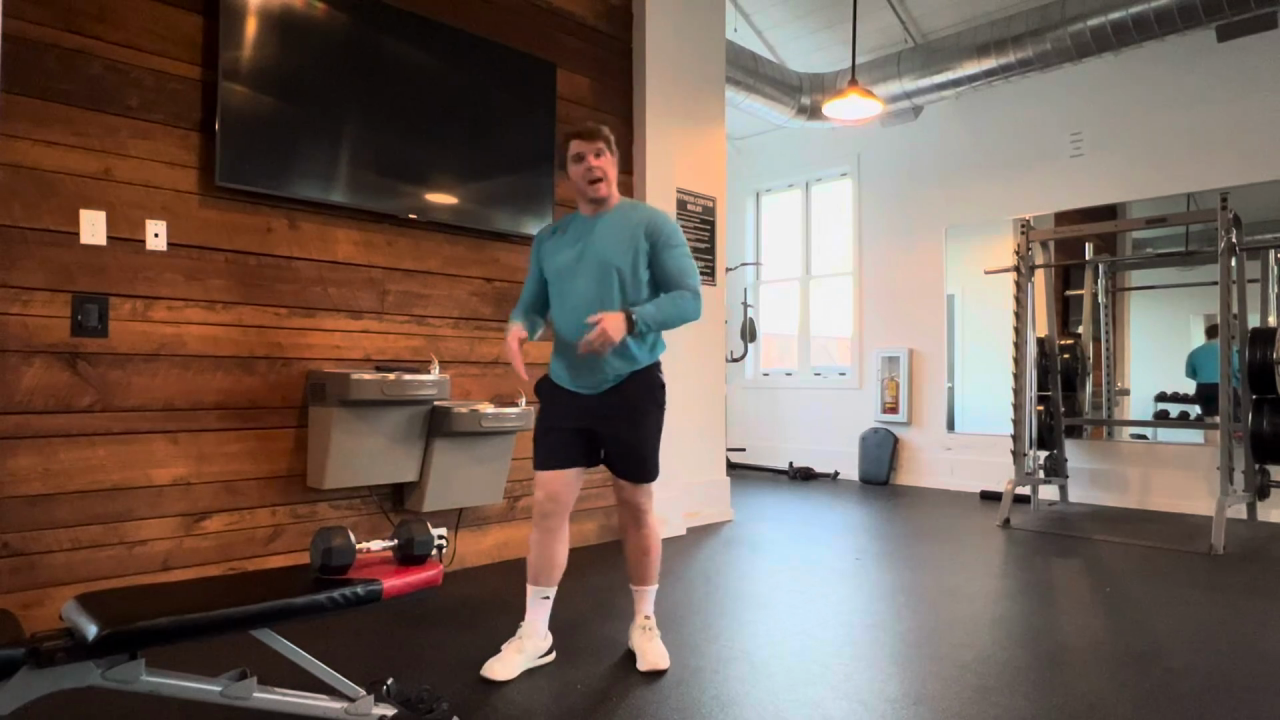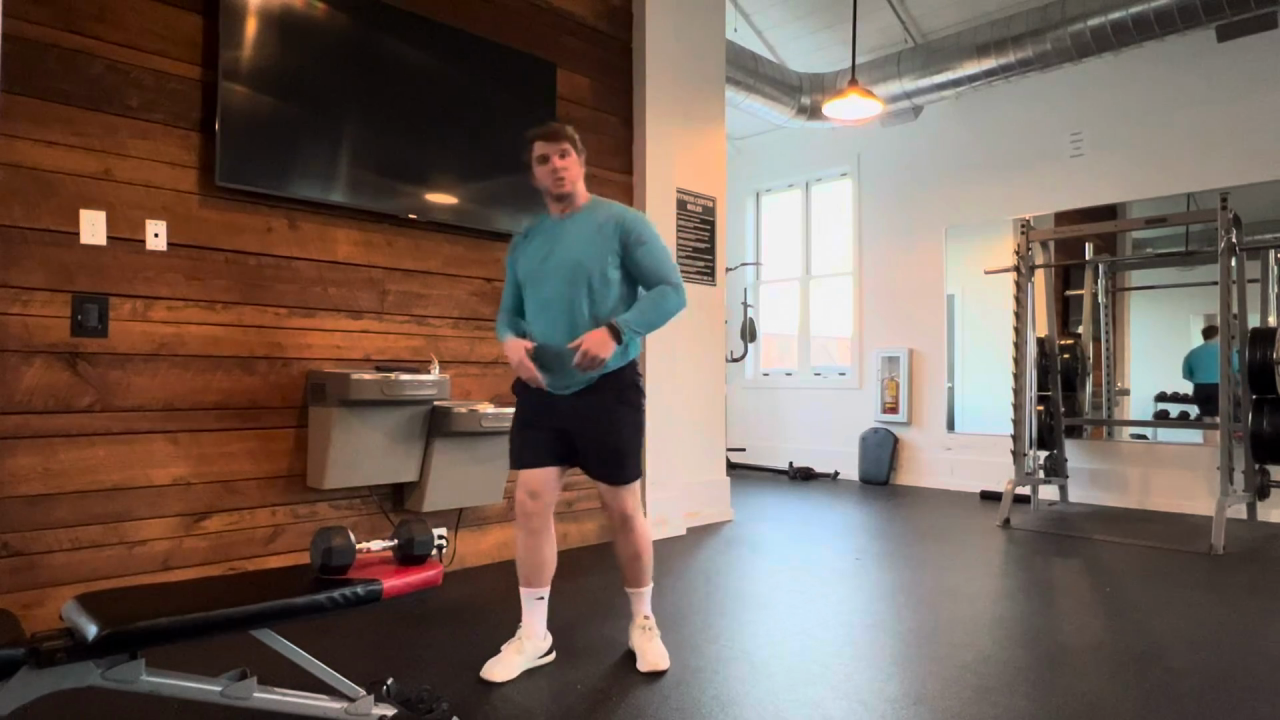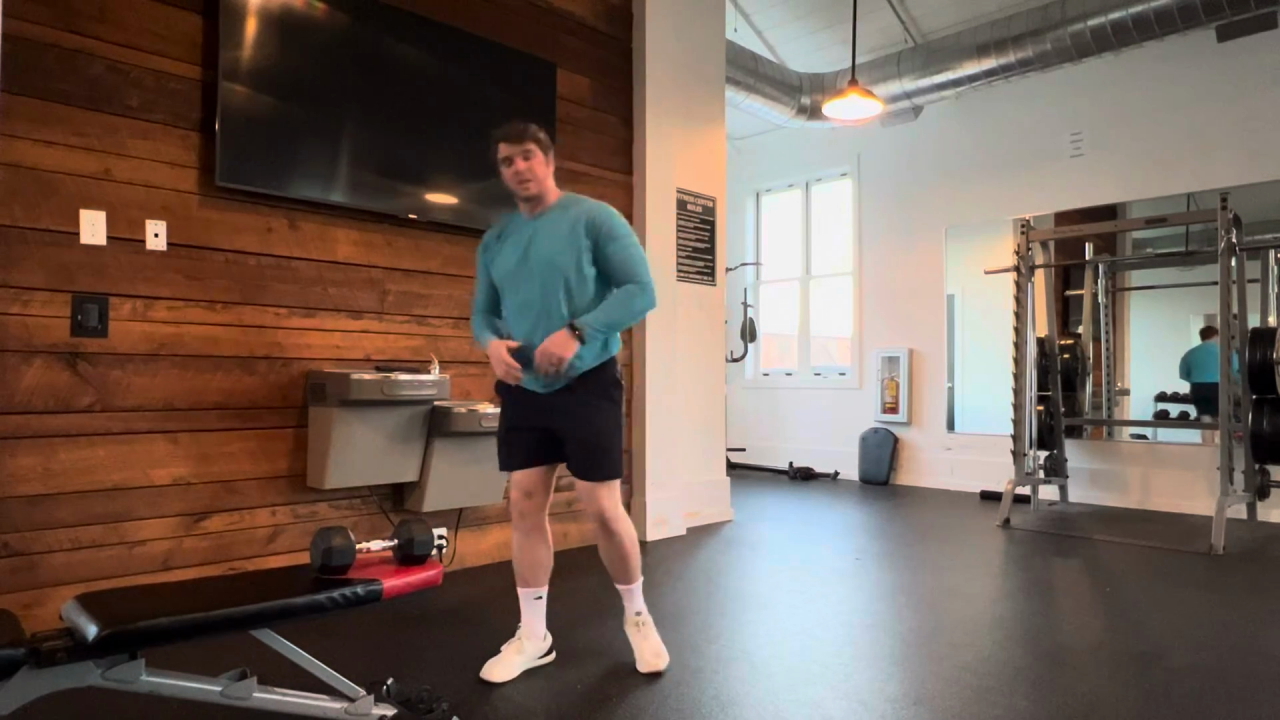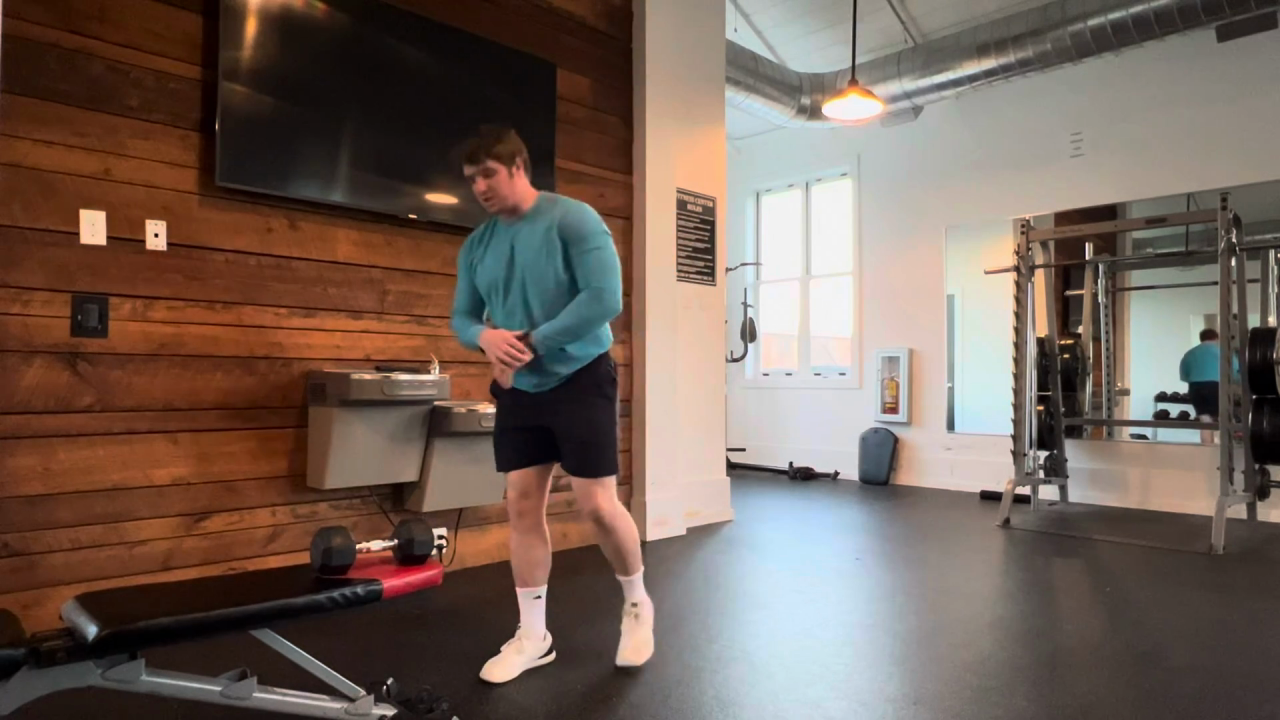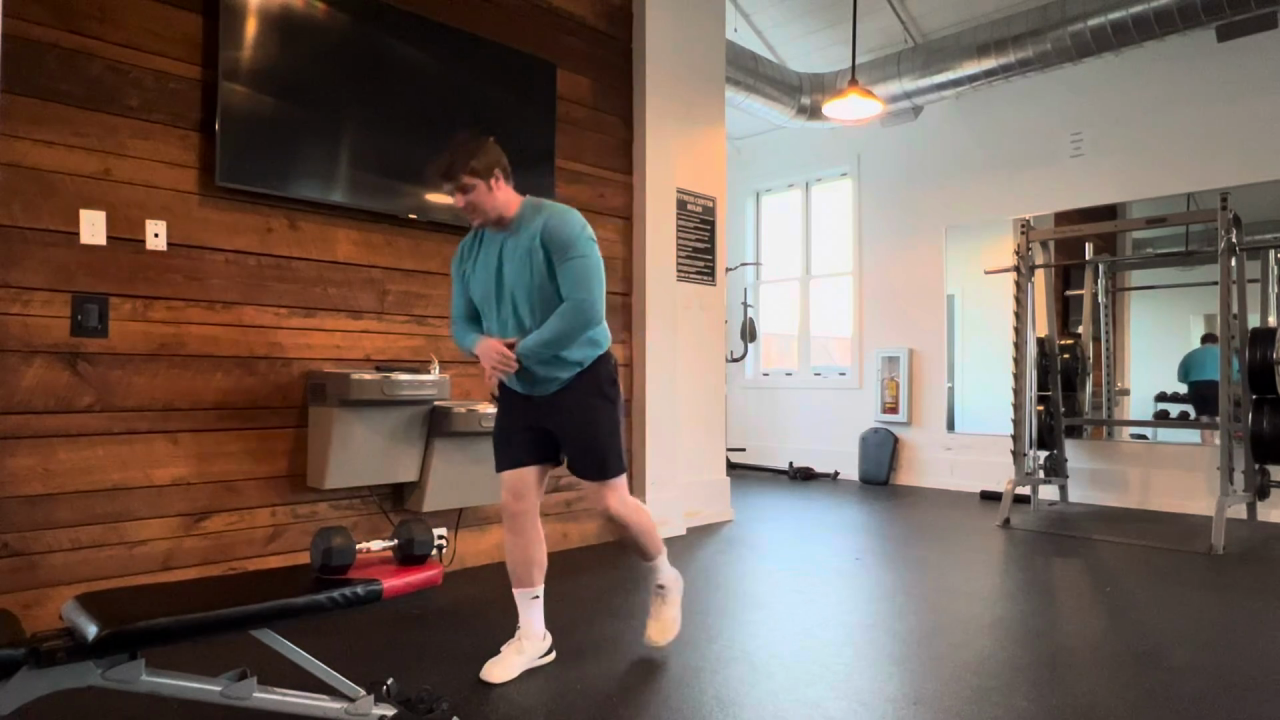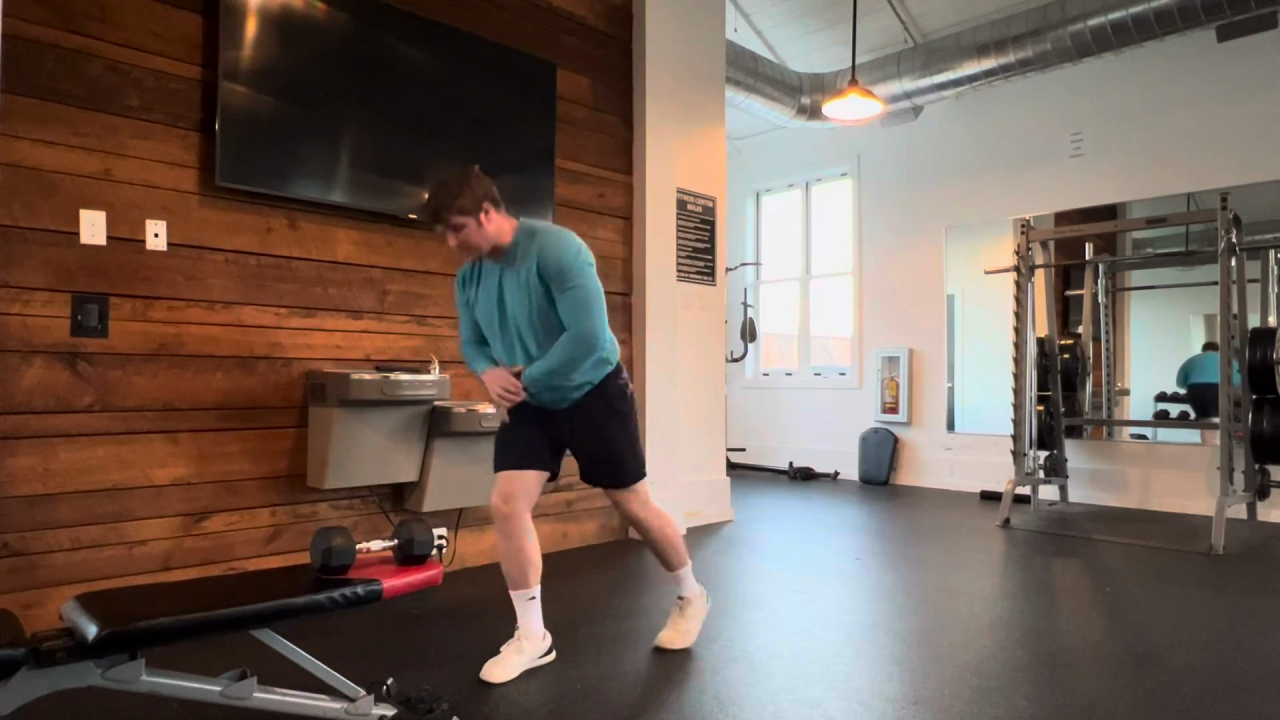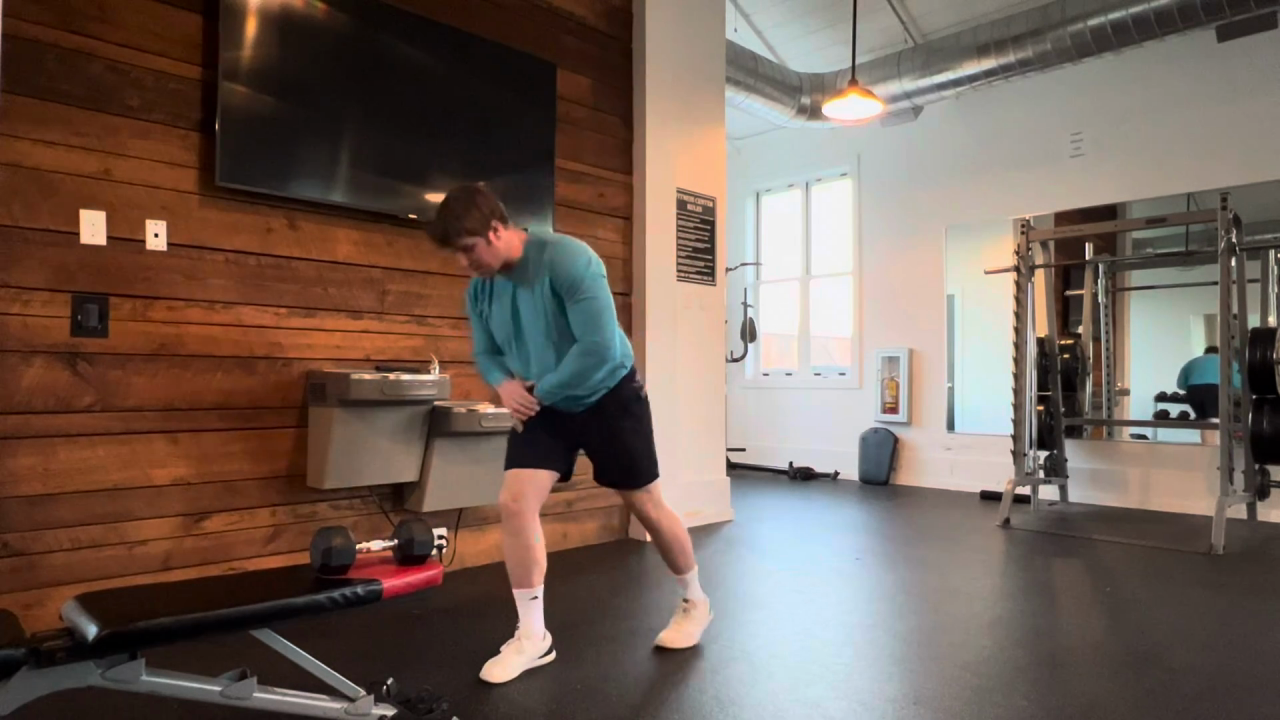
dt=0.2s
person 1, frame 1
left shoulder: (652, 225)
right shoulder: (549, 239)
left elbow: (688, 300)
right elbow: (531, 304)
left wrist: (629, 319)
right wrist: (518, 328)
left hip: (632, 386)
right hip: (564, 389)
left knee: (636, 508)
right knee: (548, 505)
left ankle: (644, 624)
right ankle: (535, 634)
person 1, frame 2
left shoulder: (622, 223)
right shoulder: (524, 242)
left elbow: (670, 292)
right elbow: (511, 310)
left wrist: (616, 331)
right wrist: (510, 340)
left hip: (608, 386)
right hip: (542, 391)
left knee: (623, 510)
right knee: (530, 505)
left ankle: (643, 623)
right ankle: (534, 635)
person 1, frame 3
left shoulder: (595, 219)
right shoulder: (494, 241)
left elbow: (640, 290)
right elbow: (483, 312)
left wrist: (576, 332)
right wrist: (492, 343)
left hip: (588, 383)
right hip: (525, 389)
left knee: (601, 508)
right knee: (525, 507)
left ankle: (637, 617)
right ankle: (533, 635)
person 1, frame 4
left shoulder: (573, 219)
right shoulder: (476, 245)
left elbow: (605, 298)
right elbow: (461, 316)
left wrist: (532, 342)
right wrist: (485, 336)
left hip: (580, 378)
right hip: (519, 388)
left knee: (596, 503)
right knee: (522, 506)
left ankle: (636, 604)
right ankle: (532, 635)
person 1, frame 5
left shoulder: (559, 224)
right shoulder: (468, 252)
left elbow: (587, 308)
right elbow: (462, 322)
left wrist: (520, 350)
right wrist: (481, 345)
left hip: (582, 379)
right hip: (520, 391)
left knee: (609, 502)
right knee: (516, 506)
left ankle: (665, 581)
right ankle: (532, 635)
person 1, frame 6
left shoulder: (557, 249)
right shoulder: (469, 278)
left elbow: (588, 336)
right elbow: (472, 344)
left wrist: (525, 379)
right wrist: (488, 372)
left hip: (594, 393)
right hip: (530, 406)
left knee: (633, 505)
right knee: (506, 507)
left ankle: (689, 595)
right ankle: (532, 636)
person 1, frame 7
left shoulder: (567, 259)
right shoulder: (480, 290)
left elbow: (599, 346)
right elbow: (485, 353)
left wrist: (539, 391)
right wrist: (505, 385)
left hip: (609, 396)
right hip: (544, 409)
left knee: (646, 505)
right knee: (514, 505)
left ankle: (694, 602)
right ankle: (532, 637)
